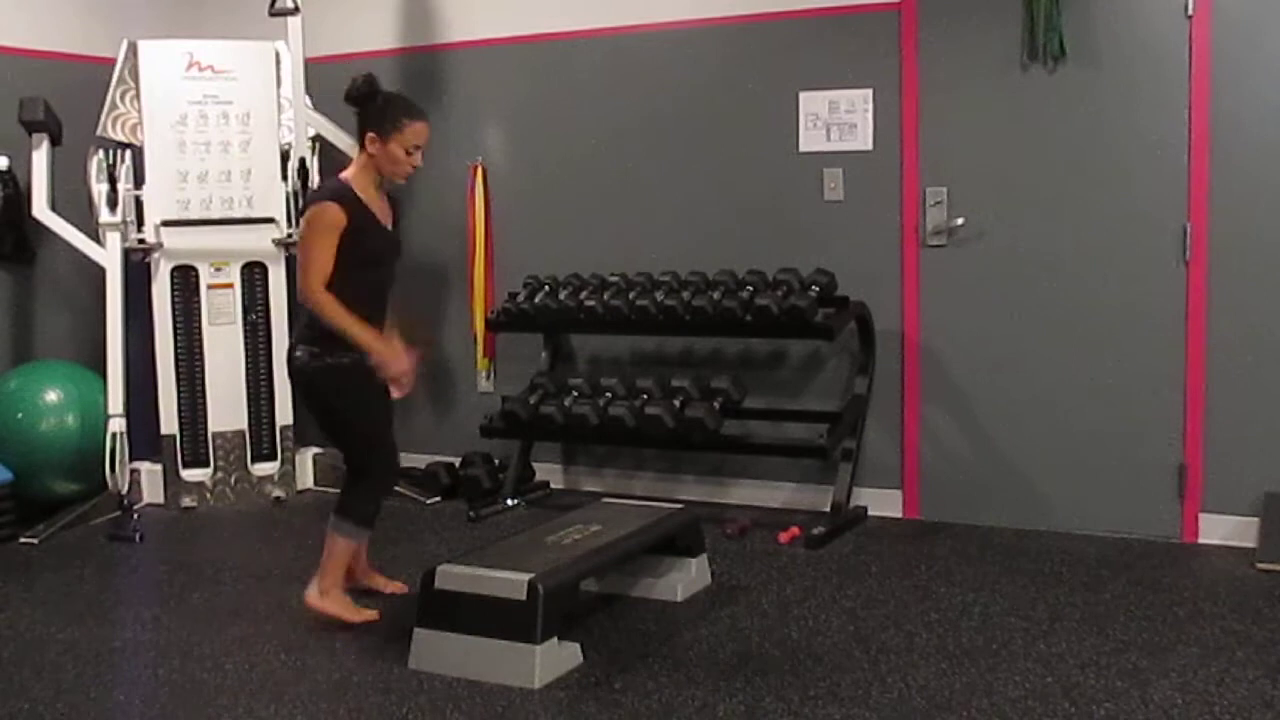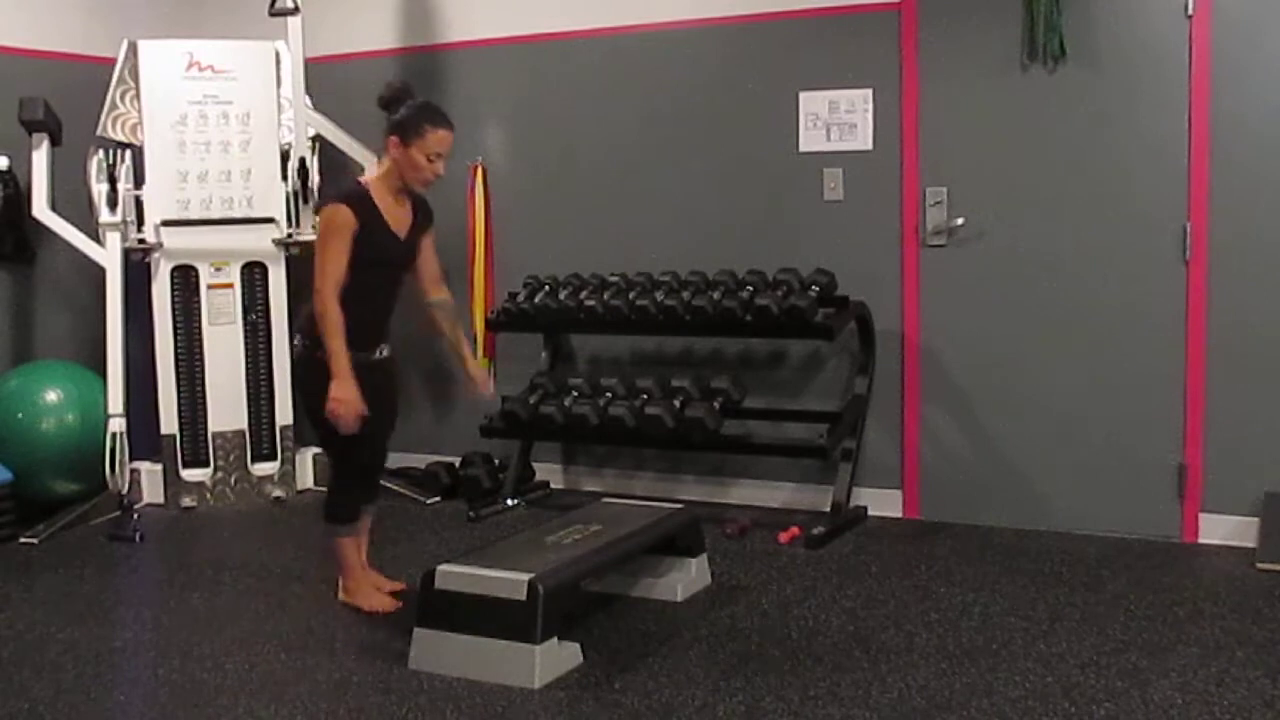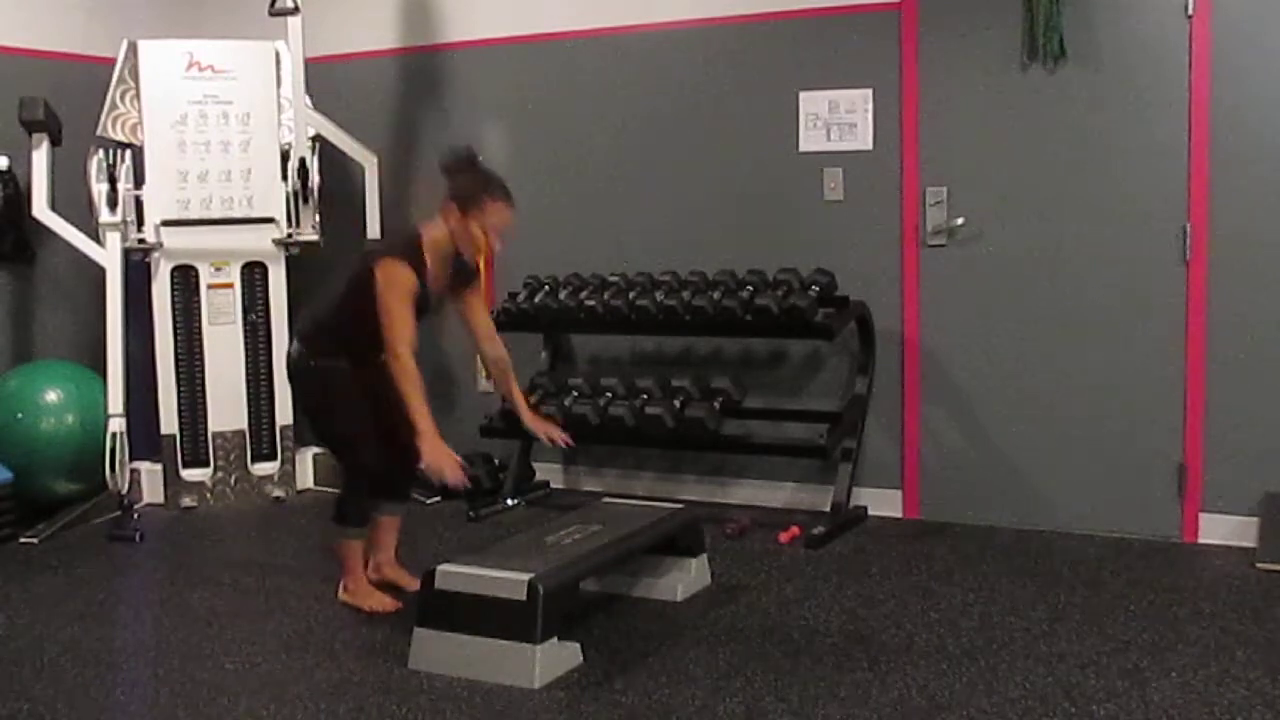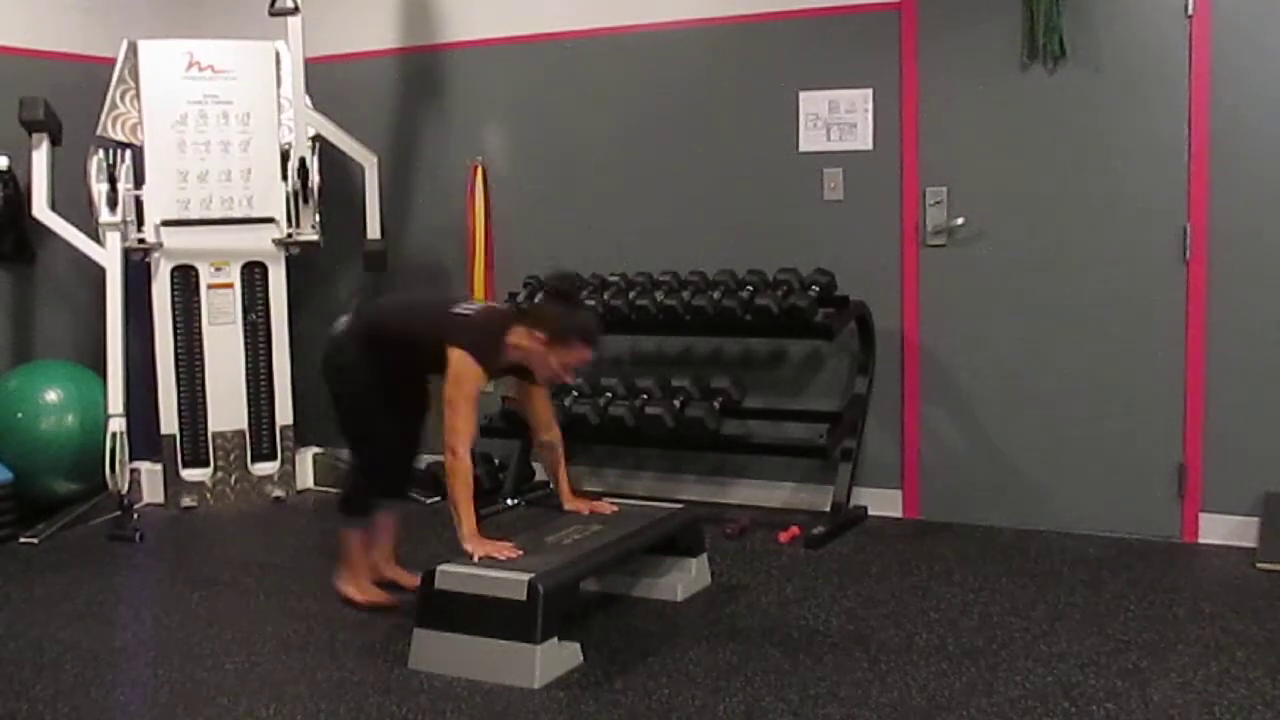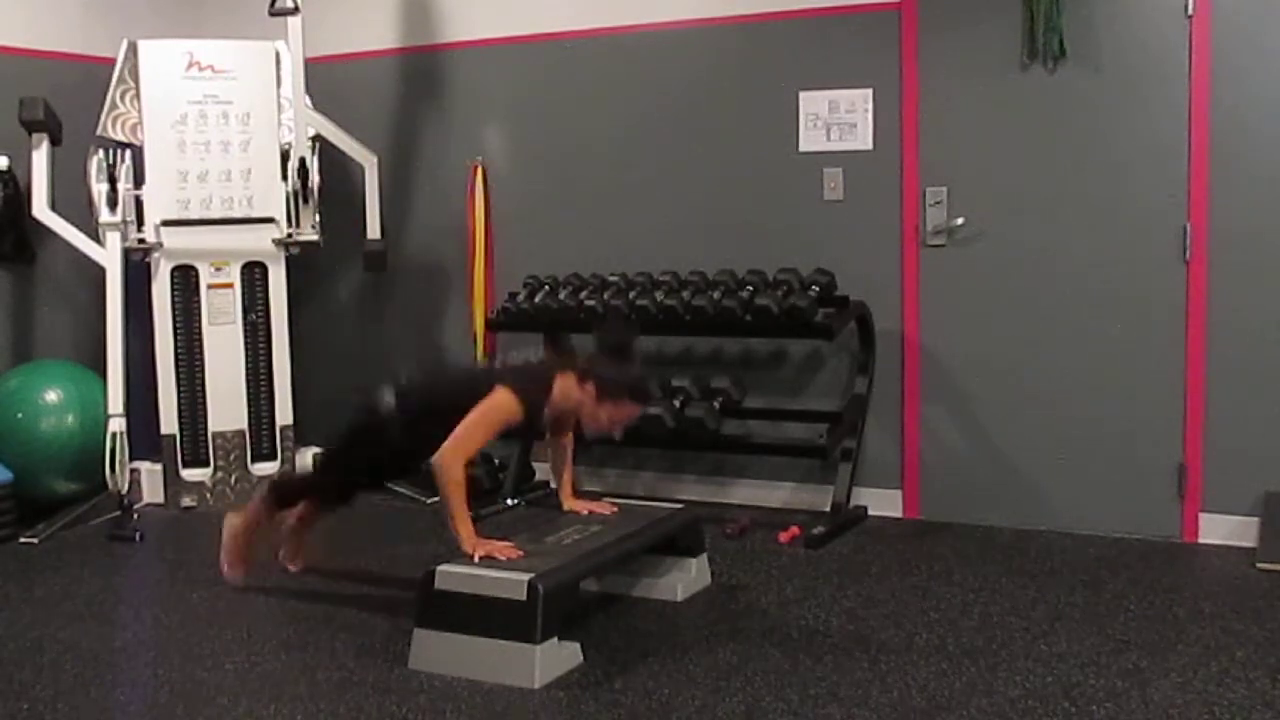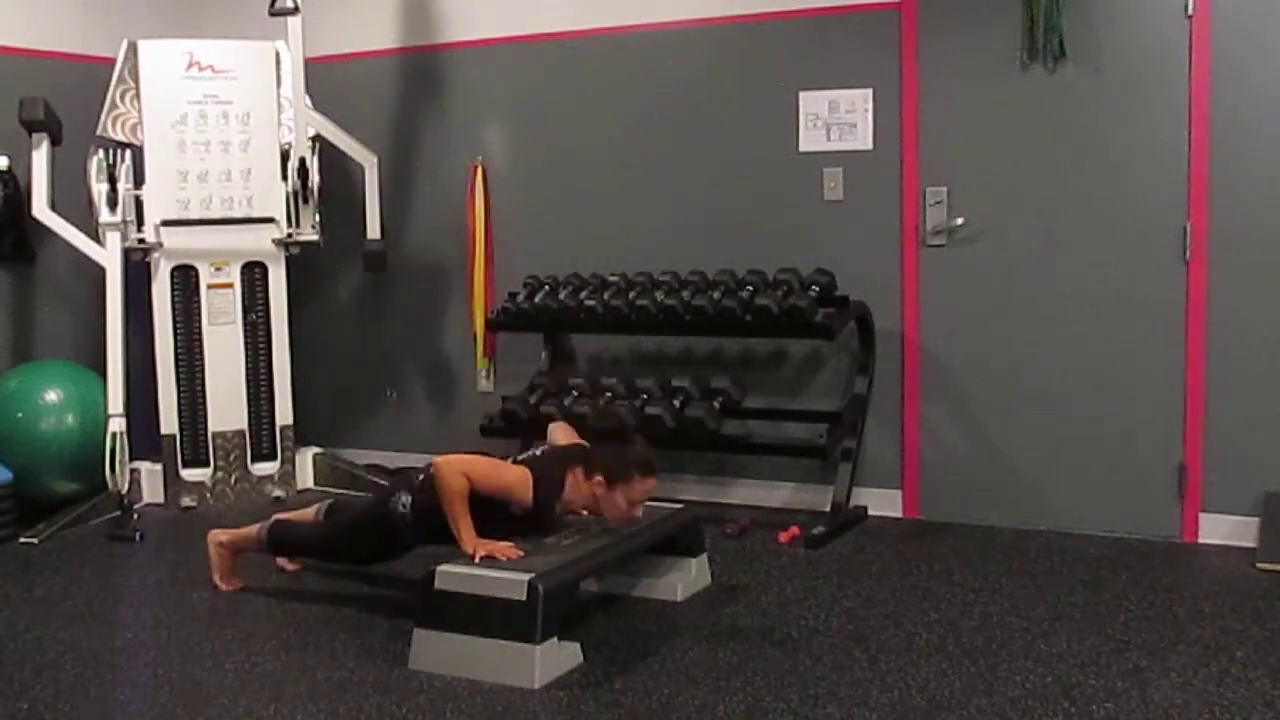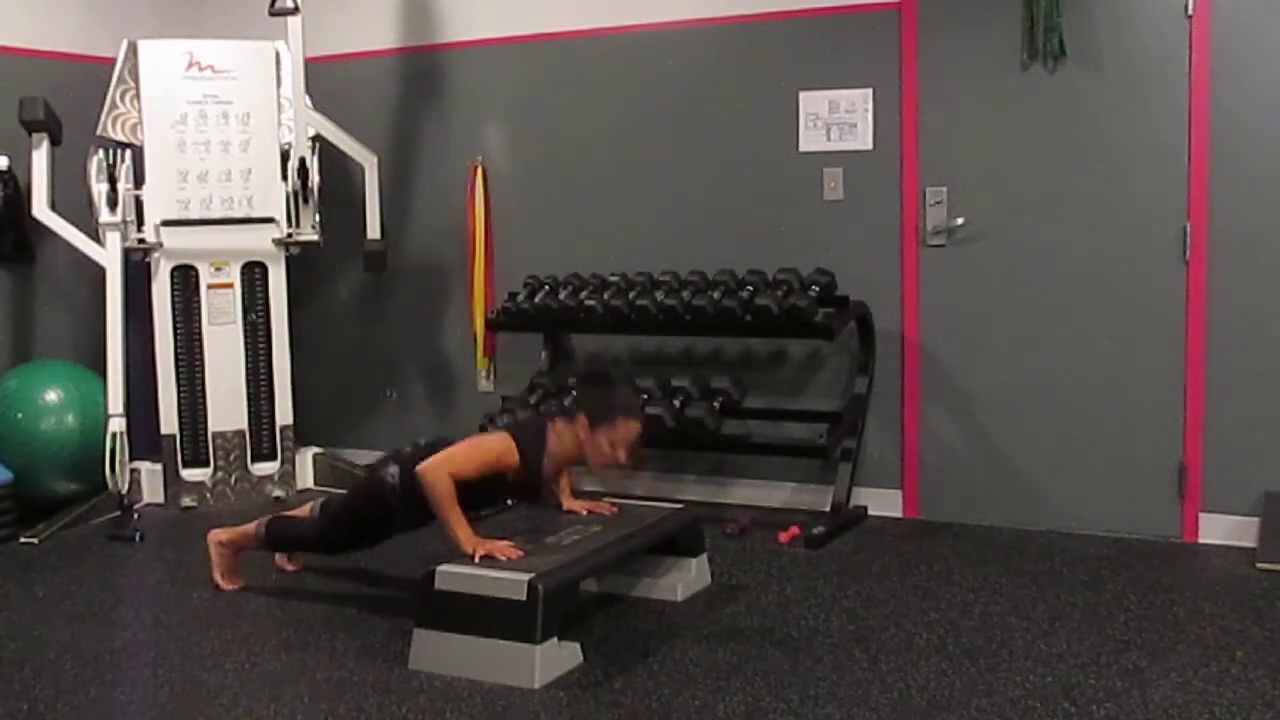
dt=0.3s
person 1, frame 1
left shoulder: (386, 203)
right shoulder: (331, 202)
right elbow: (313, 290)
left wrist: (395, 351)
right wrist: (375, 344)
left hip: (360, 360)
right hip: (326, 361)
left knee: (368, 467)
right knee: (379, 467)
left ankle: (358, 570)
right ankle: (325, 586)
person 1, frame 2
left shoulder: (419, 212)
right shoulder: (346, 207)
left elbow: (434, 289)
right elbow: (325, 296)
left wrist: (467, 356)
right wrist: (340, 376)
left hip: (376, 356)
right hip: (328, 359)
left knee: (370, 465)
right knee: (351, 466)
left ankle: (361, 566)
right ankle: (350, 581)
person 1, frame 3
left shoulder: (462, 268)
right shoulder: (401, 262)
left elbow: (490, 345)
right elbow: (403, 358)
left wrist: (526, 415)
right wrist: (430, 439)
left hip: (364, 362)
right hip: (318, 364)
left knee: (402, 456)
right knee: (366, 464)
left ankle: (382, 563)
right ankle: (352, 581)
person 1, frame 4
left shoulder: (525, 353)
right shoulder: (473, 350)
left elbow: (545, 431)
right elbow: (458, 451)
left wrist: (567, 495)
right wrist: (470, 536)
left hip: (403, 362)
right hip: (357, 348)
left knee: (402, 456)
right knee: (381, 459)
left ankle: (382, 561)
right ankle: (351, 571)
person 1, frame 5
left shoulder: (570, 388)
right shoulder: (520, 399)
left elbow: (562, 432)
right elbow: (446, 462)
left wrist: (567, 496)
right wrist: (468, 540)
left hip: (427, 416)
right hip: (398, 420)
left knee: (352, 481)
right knee: (334, 482)
left ankle: (294, 530)
right ankle: (240, 527)
person 1, frame 6
left shoulder: (580, 460)
right shoulder: (532, 488)
left elbow: (557, 425)
right elbow: (446, 467)
left wrist: (570, 508)
right wrist: (472, 542)
left hip: (428, 497)
right hip: (416, 509)
left knee: (348, 522)
right knee: (332, 543)
left ankle: (293, 521)
right ankle: (227, 542)
person 1, frame 7
left shoulder: (570, 434)
right shoulder: (517, 448)
right elbow: (430, 471)
left wrist: (567, 497)
right wrist: (471, 542)
left hip: (428, 488)
right hip: (405, 484)
left knee: (346, 520)
right knee: (334, 537)
left ankle: (293, 529)
right ankle: (227, 539)
